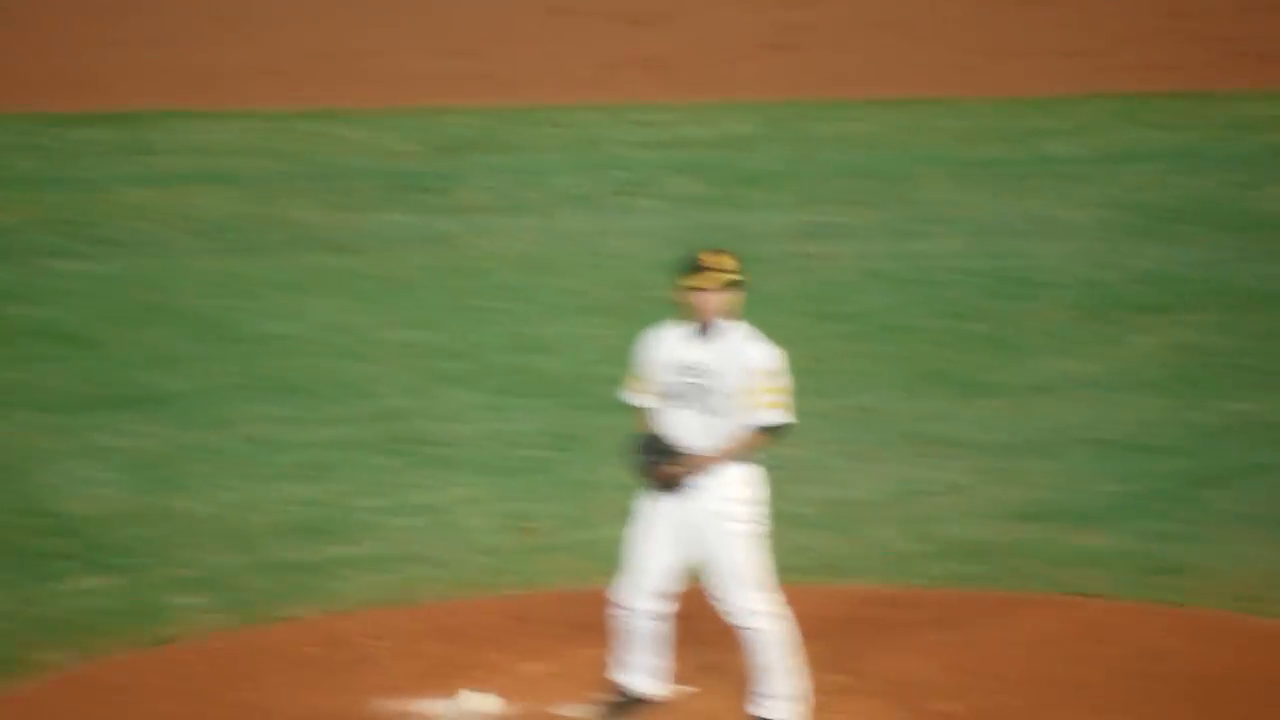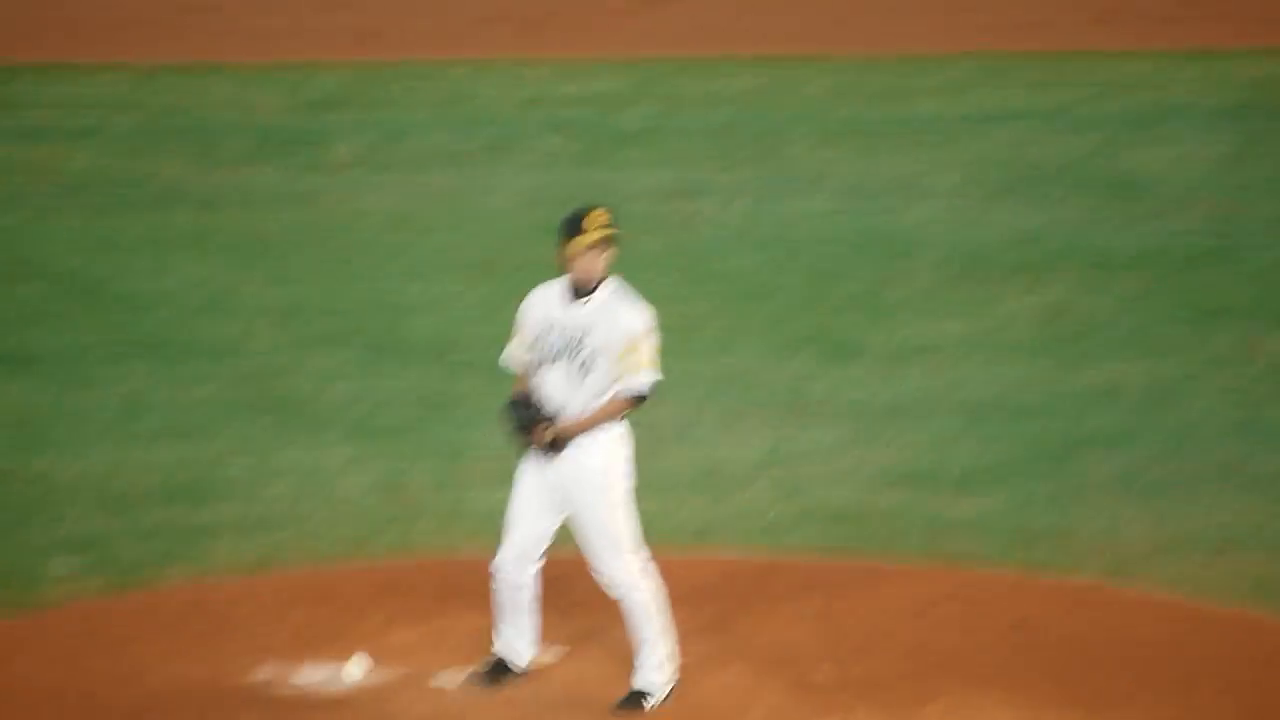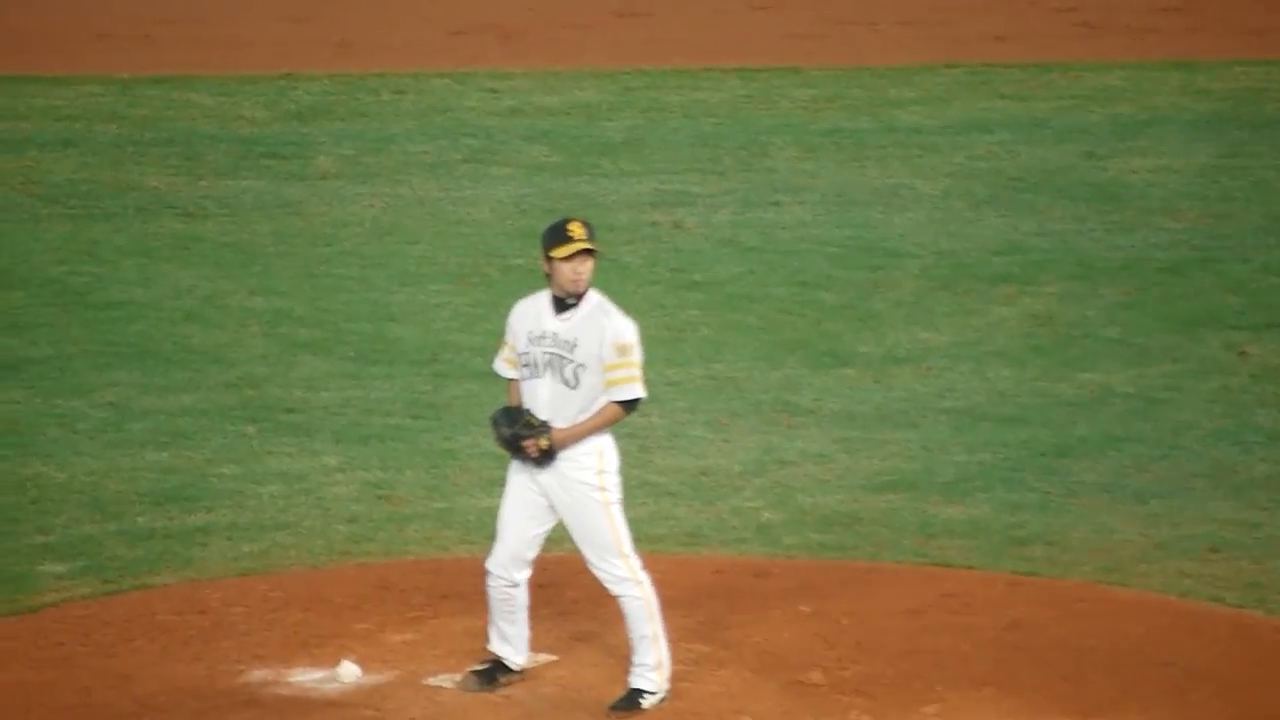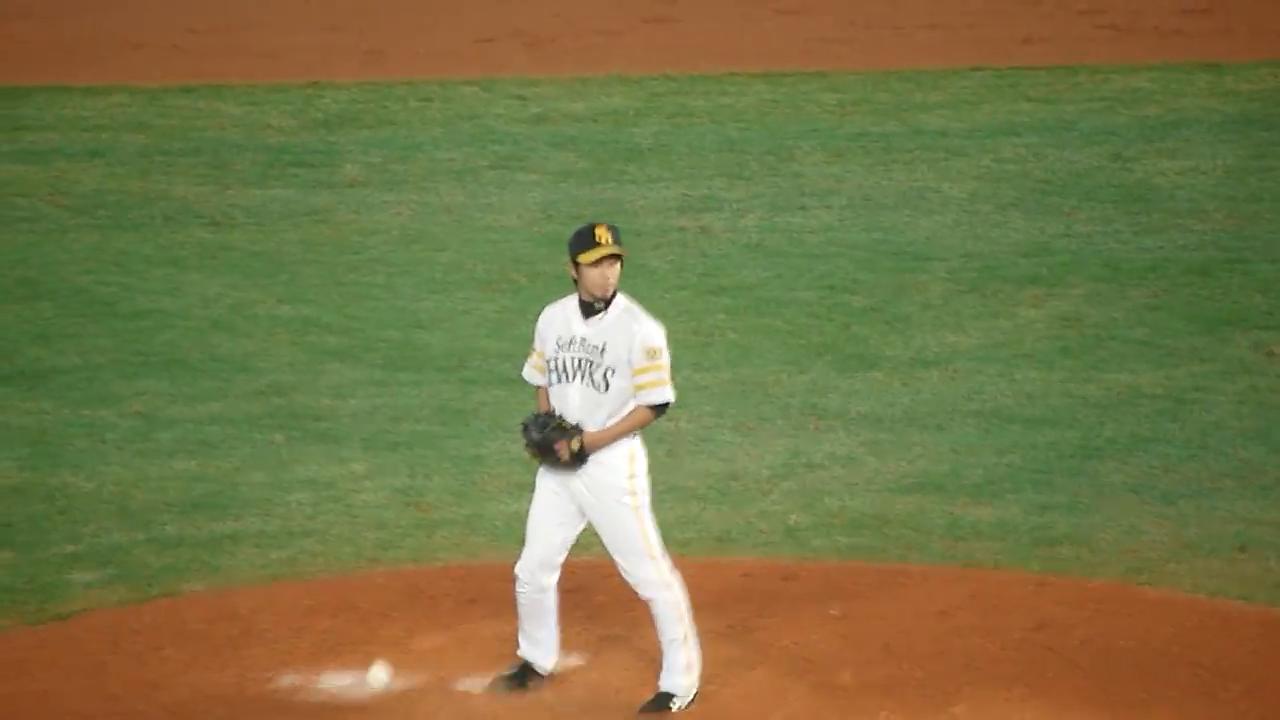
dt=0.3s
person 1, frame 1
left shoulder: (756, 353)
right shoulder: (659, 342)
left elbow: (766, 427)
left wrist: (703, 462)
left hip: (723, 487)
right hip: (667, 487)
left knee: (749, 602)
right knee: (637, 593)
person 1, frame 2
left shoulder: (628, 313)
right shoulder: (538, 302)
left elbow: (636, 391)
left wrist: (572, 427)
left hip: (596, 450)
right hip: (541, 451)
left knee: (621, 567)
right knee: (512, 559)
left ankle: (656, 674)
right ankle: (514, 654)
person 1, frame 3
left shoulder: (613, 325)
right shoulder: (523, 312)
left elbow: (624, 401)
left wrist: (562, 436)
left hip: (584, 459)
right hip: (529, 459)
left knee: (620, 571)
right knee: (504, 565)
left ankle: (651, 677)
right ankle: (508, 658)
person 1, frame 4
left shoulder: (641, 330)
right shoulder: (551, 319)
left elbow: (654, 404)
left wrist: (593, 440)
left hip: (614, 464)
right hip: (557, 465)
left knee: (651, 573)
right knee: (533, 568)
left ankle: (681, 678)
right ankle: (537, 659)
